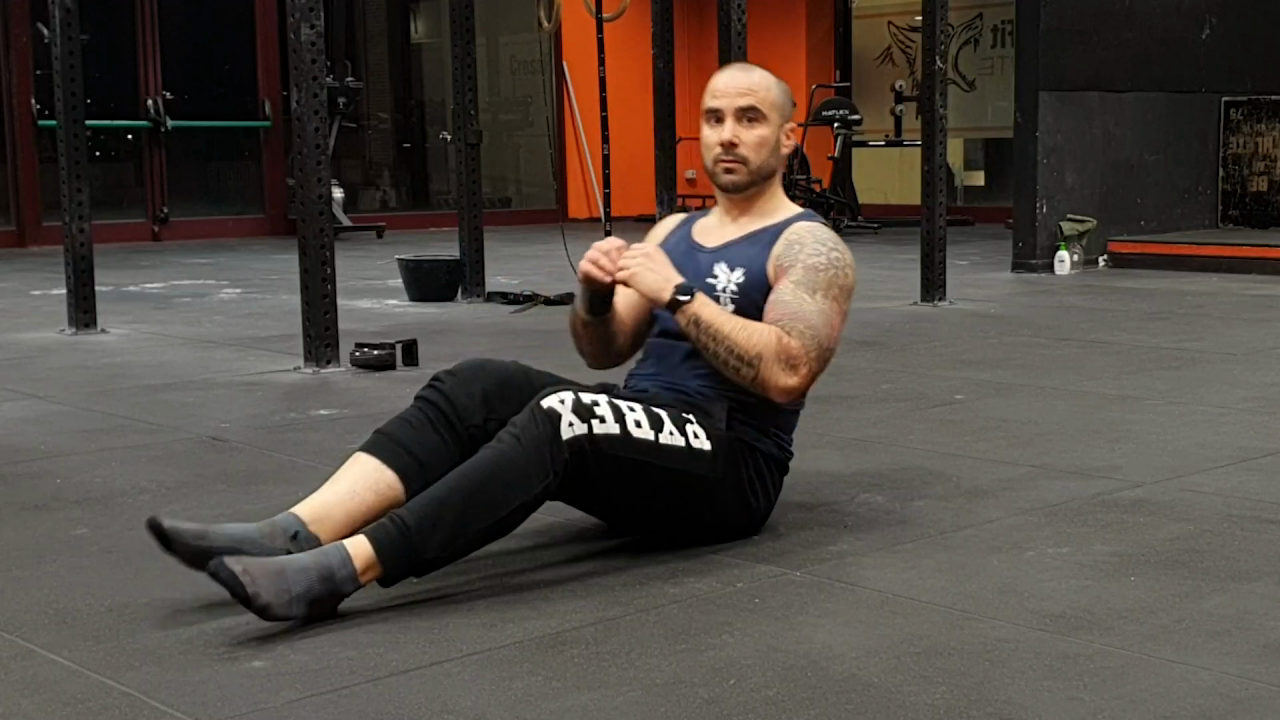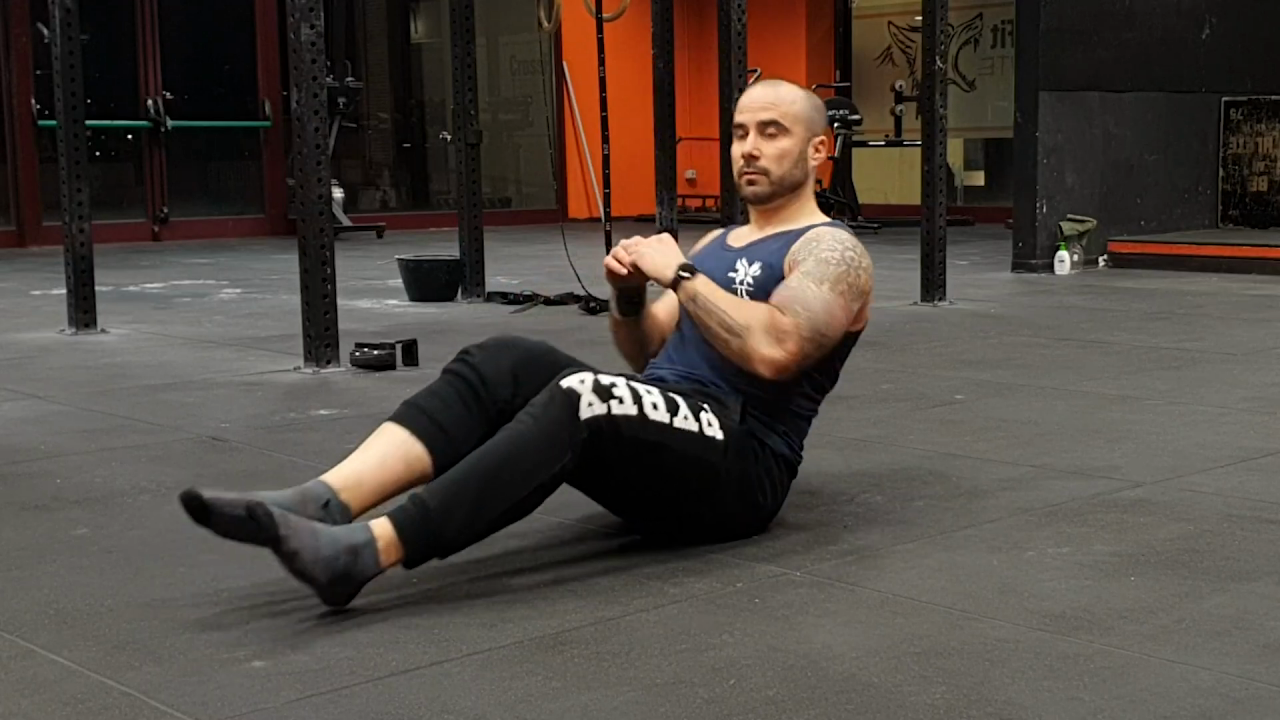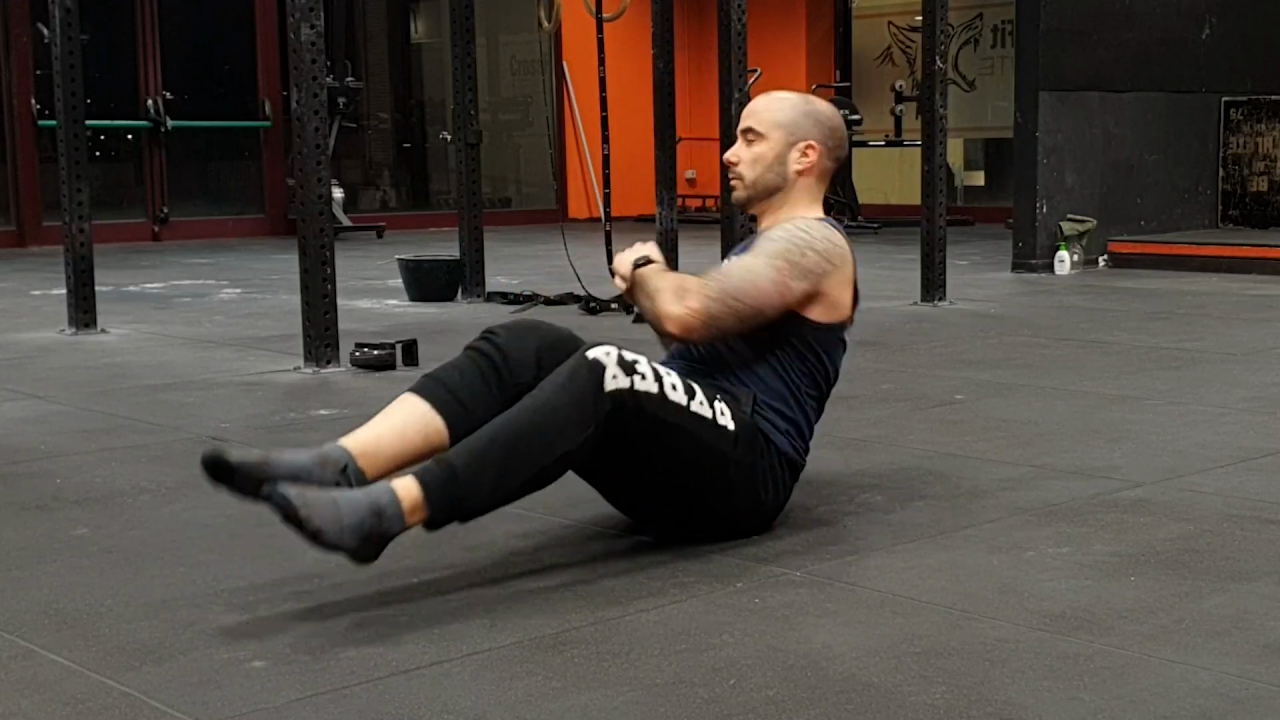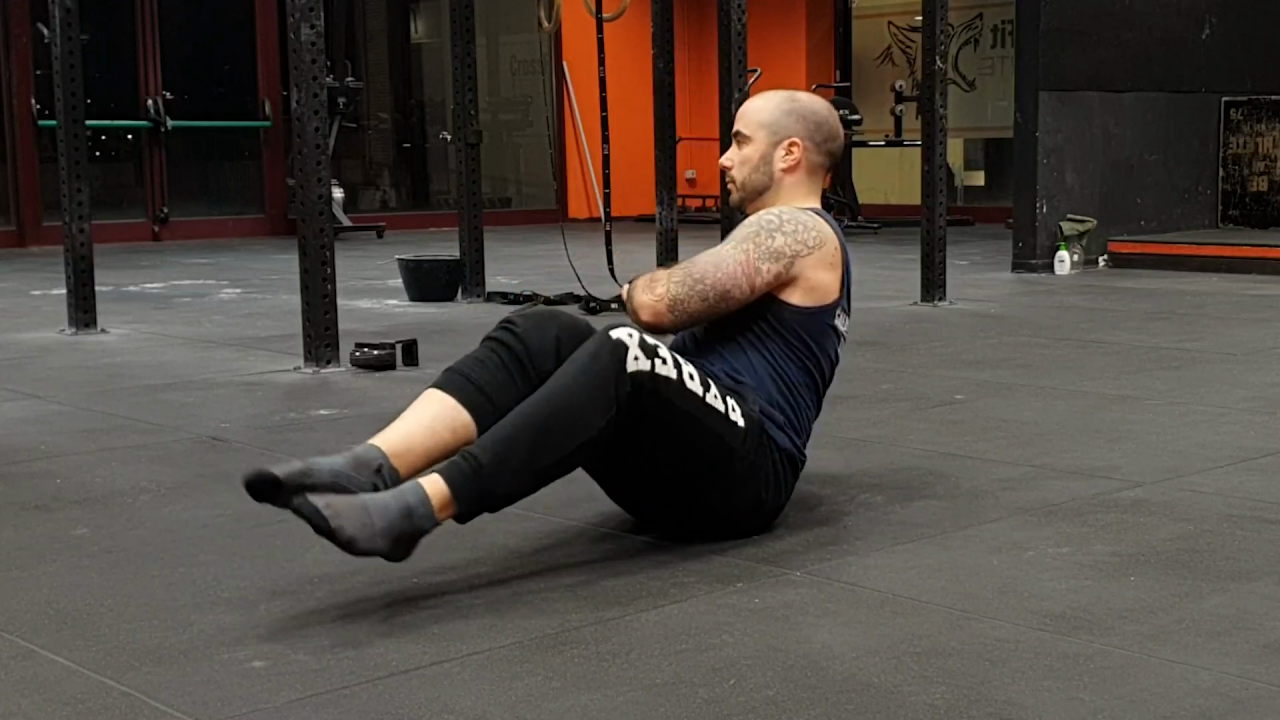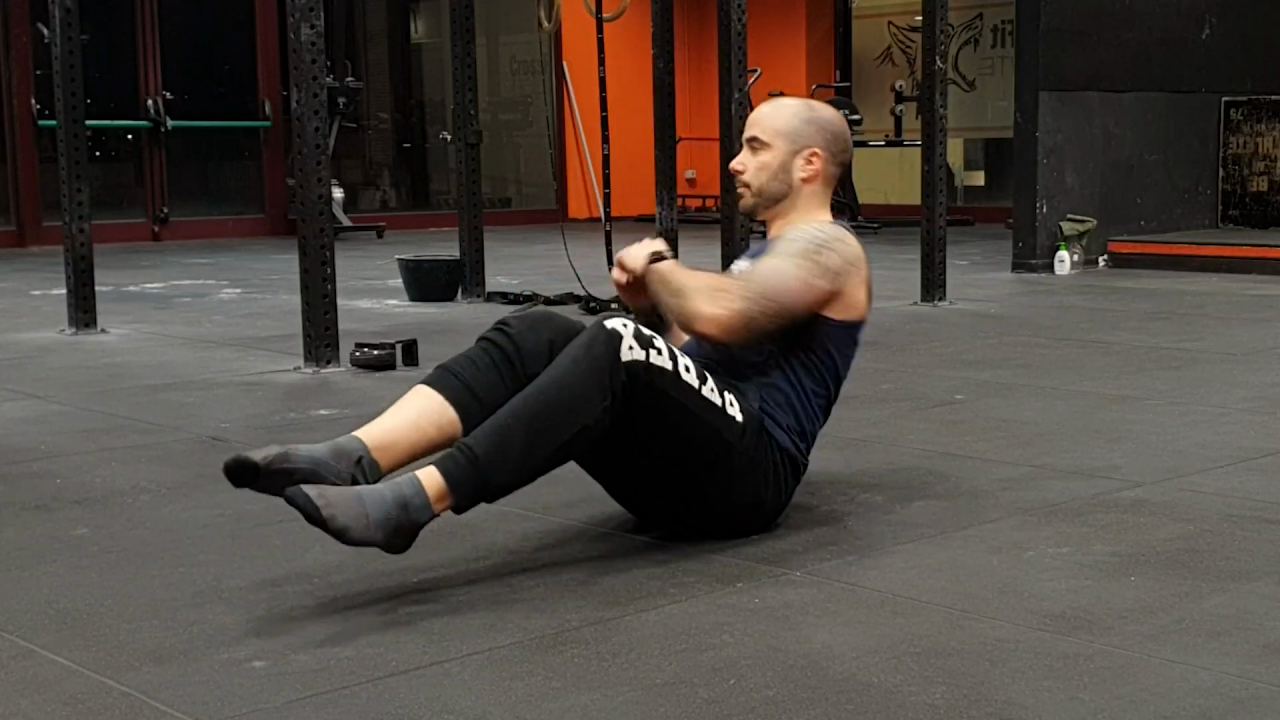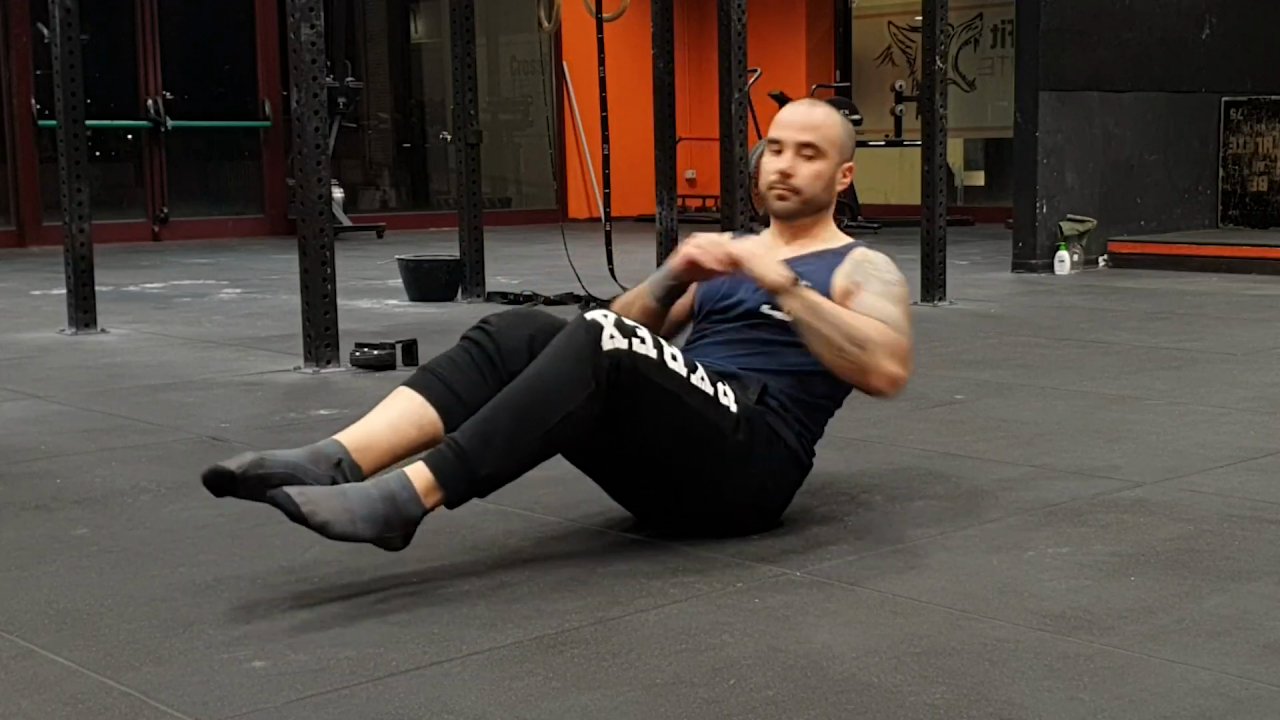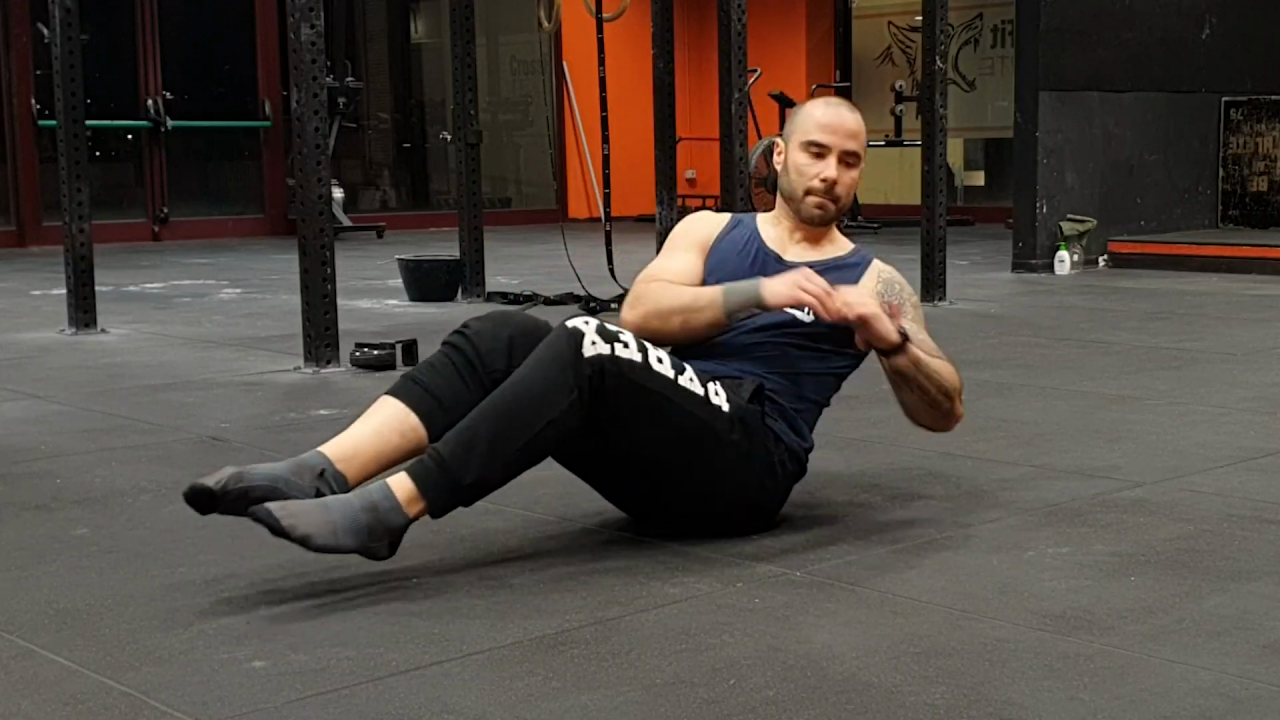
dt=0.2s
person 1, frame 1
left shoulder: (810, 248)
right shoulder: (673, 232)
left elbow: (785, 375)
right elbow: (604, 351)
left wrist: (676, 294)
right wrist: (596, 293)
left hip: (729, 470)
right hip: (642, 437)
left knee: (562, 419)
right knee: (482, 387)
left ankle: (340, 570)
right ankle: (291, 535)
person 1, frame 2
left shoulder: (832, 253)
right shoulder: (719, 244)
left elbow: (772, 352)
right elbow: (645, 354)
left wrist: (681, 274)
right wrist: (629, 292)
left hip: (738, 468)
right hip: (655, 441)
left knee: (582, 399)
right knee: (506, 364)
left ankle: (364, 551)
right ankle: (322, 502)
person 1, frame 3
left shoulder: (812, 244)
right shoulder: (766, 245)
left elbow: (685, 313)
left wrist: (647, 270)
right wrist: (647, 285)
left hip: (740, 471)
right hip: (664, 444)
left knee: (606, 370)
right knee: (527, 345)
left ankle: (384, 511)
right ankle: (336, 468)
person 1, frame 4
left shoulder: (792, 231)
right shoulder: (777, 239)
left elbow: (657, 305)
left wrist: (641, 283)
right wrist: (659, 293)
left hip: (744, 469)
right hip: (669, 455)
left knee: (625, 351)
right knee: (542, 333)
left ankle: (415, 508)
right ankle: (369, 469)
person 1, frame 5
left shoulder: (825, 247)
right shoulder: (775, 252)
left elbow: (717, 316)
left wrist: (656, 264)
right wrist: (647, 293)
left hip: (744, 470)
right hip: (668, 457)
left knee: (620, 344)
right knee: (536, 336)
left ankle: (413, 500)
right ankle: (349, 461)
person 1, frame 6
left shoulder: (863, 268)
right shoulder: (738, 251)
left elbow: (886, 371)
right elbow: (633, 329)
left wrist: (781, 282)
right wrist: (678, 271)
left hip: (747, 463)
right hip: (662, 455)
left knee: (601, 341)
right knee: (520, 335)
left ankle: (402, 499)
right ankle: (330, 463)
person 1, frame 7
left shoulder: (874, 282)
right shoulder: (710, 230)
left elbow: (944, 409)
right elbow: (641, 318)
left wrist: (889, 337)
right wrist: (757, 295)
left hip: (742, 459)
right hip: (655, 452)
left knee: (586, 346)
right knee: (501, 339)
left ankle: (388, 508)
right ankle: (317, 476)
